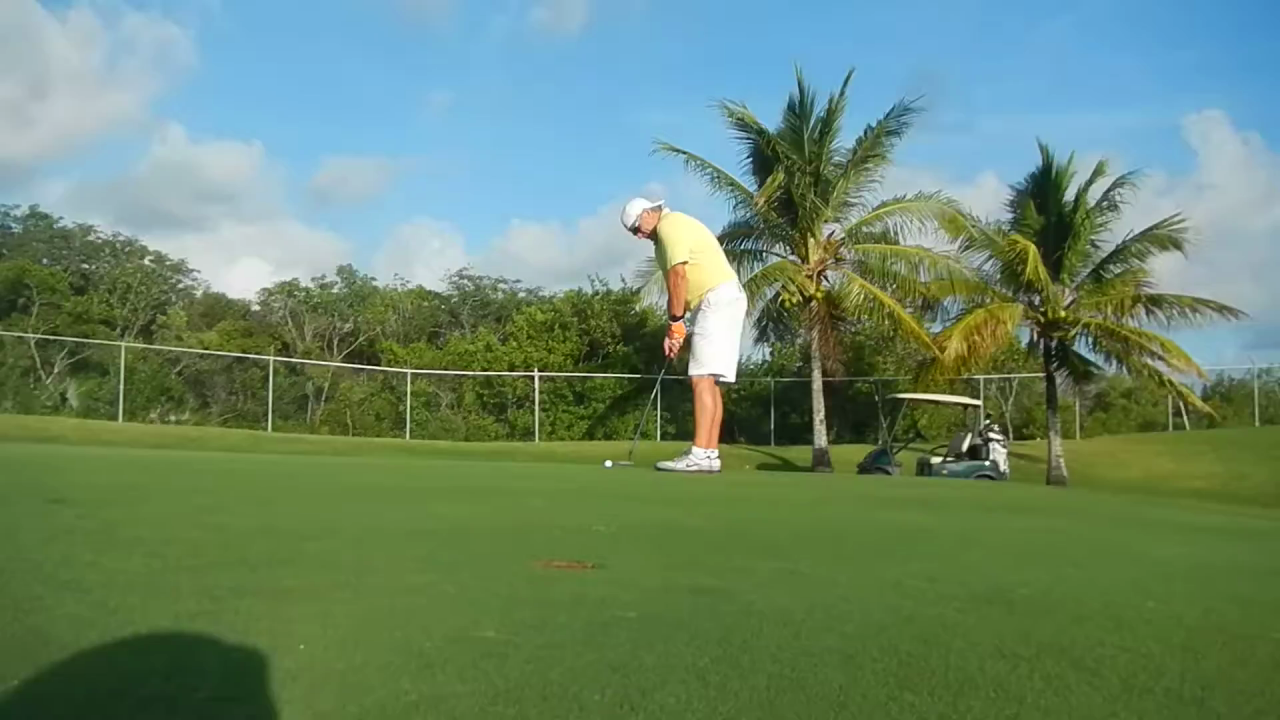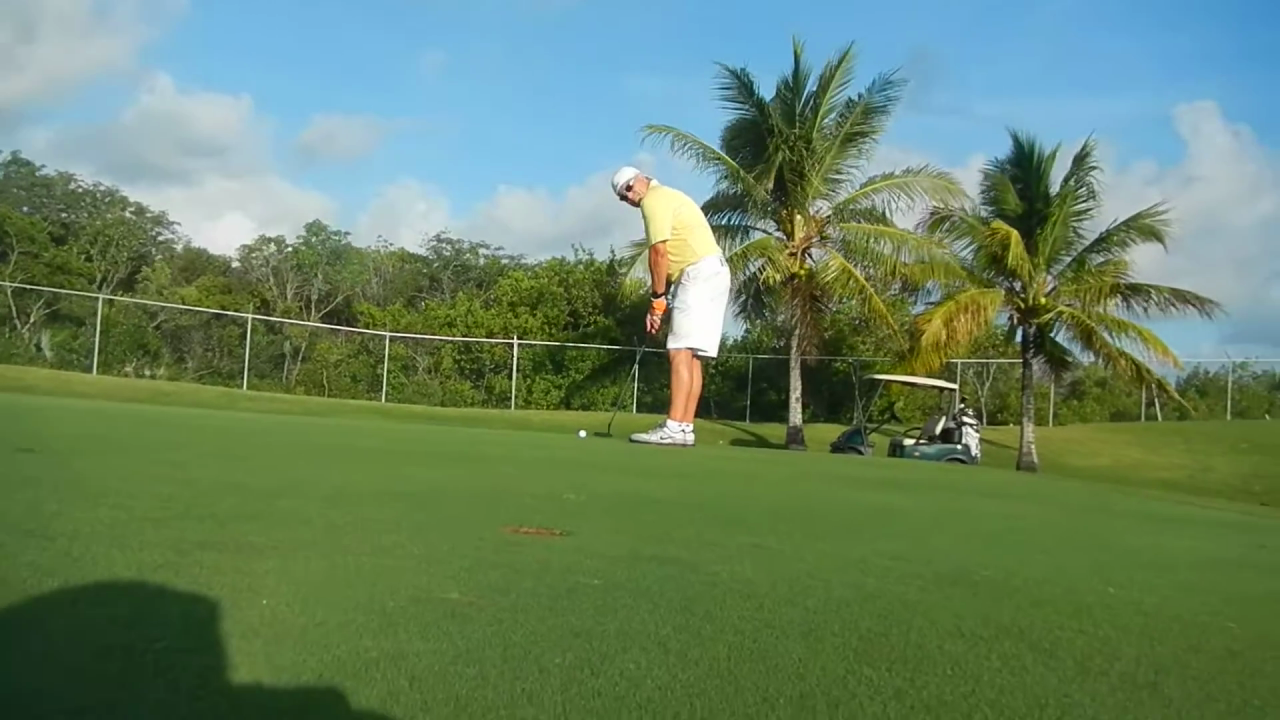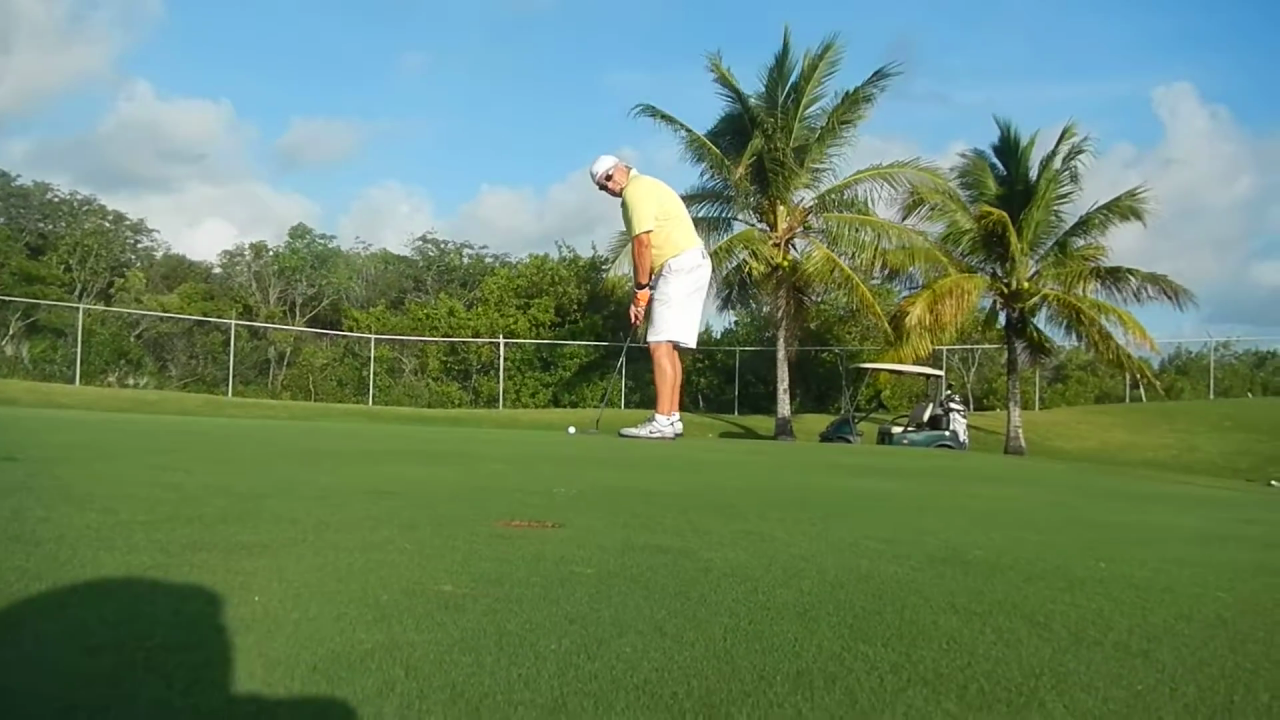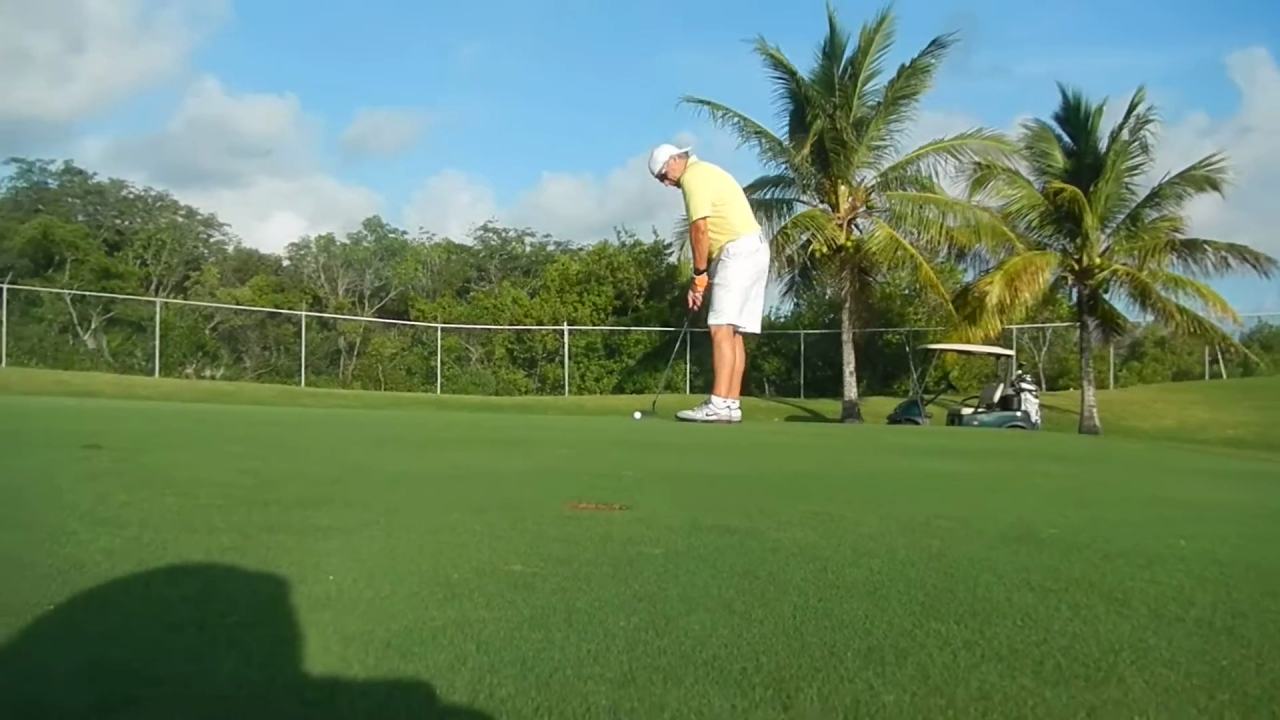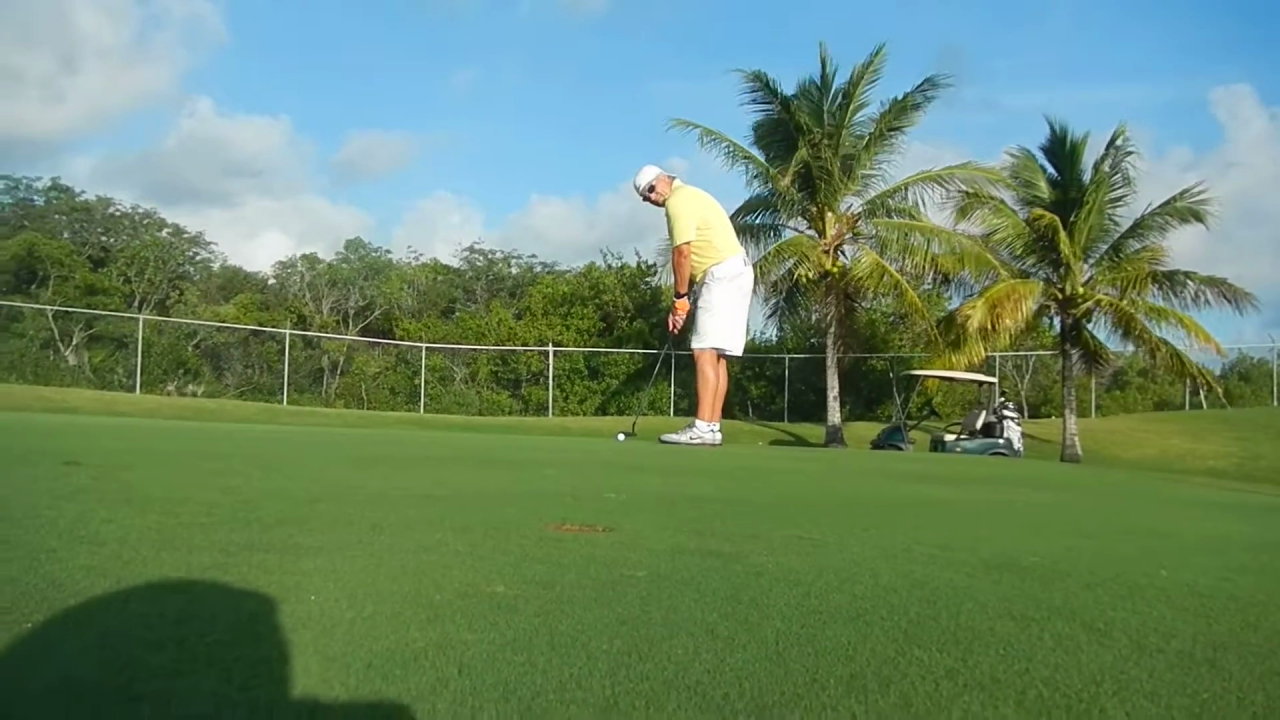
dt=0.7s
person 1, frame 1
left shoulder: (670, 224)
right shoulder: (661, 241)
left elbow: (678, 276)
right elbow: (676, 286)
left wrist: (675, 323)
right wrist: (674, 330)
left hip: (719, 300)
right hip: (713, 303)
left knee: (703, 378)
right knee: (709, 380)
left ankle: (699, 454)
right ankle: (710, 453)
person 1, frame 2
left shoulder: (655, 199)
right shoulder: (663, 201)
left elbow: (658, 253)
right elbow: (667, 259)
left wrist: (657, 299)
right wrist: (659, 301)
left hip: (700, 274)
right hip: (709, 275)
left knee: (680, 351)
right knee: (692, 355)
left ankle: (674, 427)
right ankle: (684, 427)
person 1, frame 3
left shoulder: (636, 189)
right shoulder: (634, 195)
left elbow: (642, 244)
right elbow: (644, 247)
left wrist: (641, 290)
right wrist: (641, 294)
left hip: (682, 265)
right hip: (686, 266)
left knee: (661, 343)
right knee: (669, 345)
left ankle: (662, 421)
right ankle: (671, 418)
person 1, frame 4
left shoulder: (694, 175)
right shoulder: (701, 175)
left elbow: (700, 229)
right elbow: (709, 232)
left wrist: (699, 274)
right wrist: (702, 276)
left hip: (739, 251)
right hip: (744, 251)
left knee: (722, 328)
right knee: (732, 330)
left ankle: (719, 404)
right ankle: (731, 404)
person 1, frame 5
left shoulder: (678, 199)
right shoulder: (685, 199)
left elbow: (683, 254)
right elbow: (692, 255)
left wrist: (680, 299)
right wrist: (683, 300)
left hip: (724, 274)
right hip: (727, 275)
left knee: (706, 351)
right knee: (715, 354)
left ankle: (702, 428)
right ankle: (712, 427)
